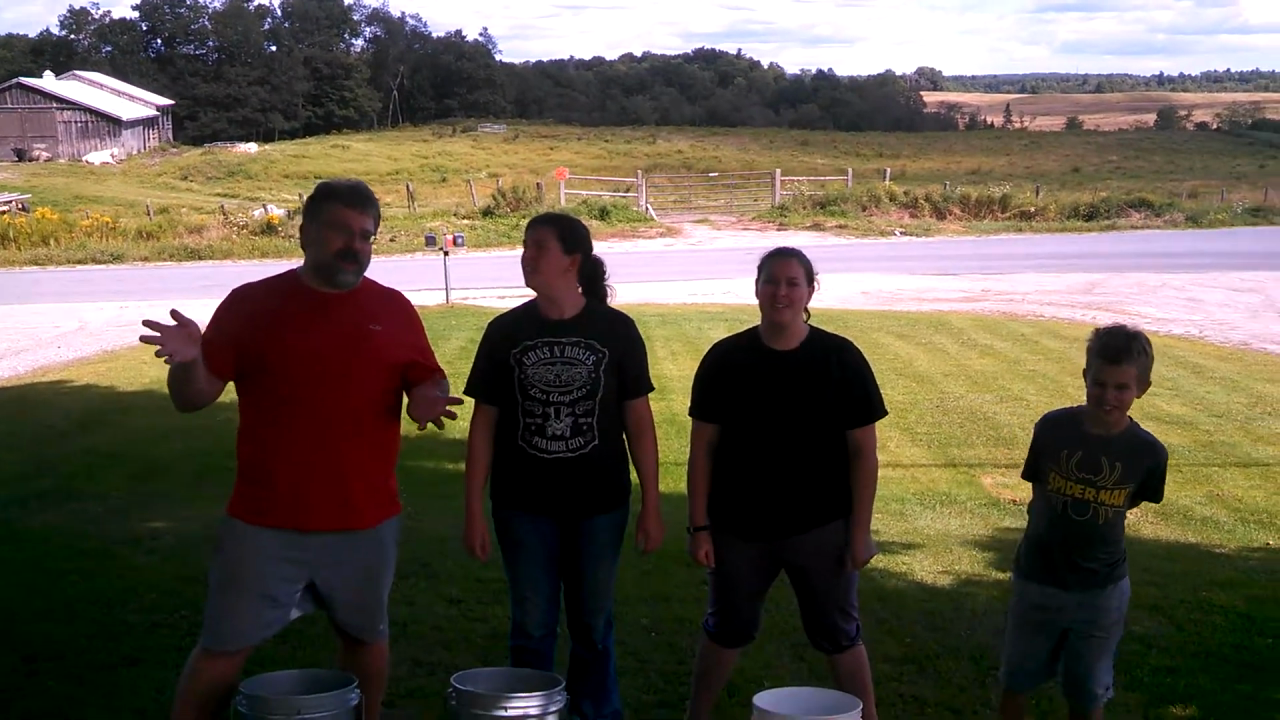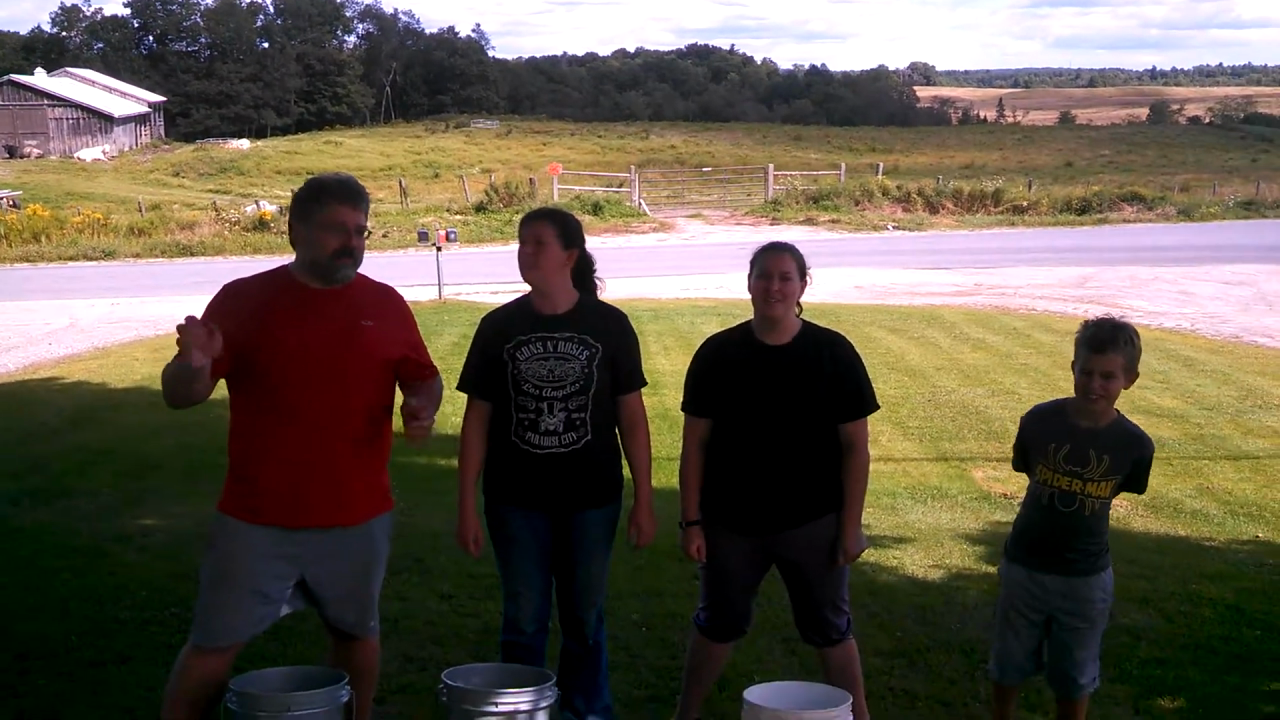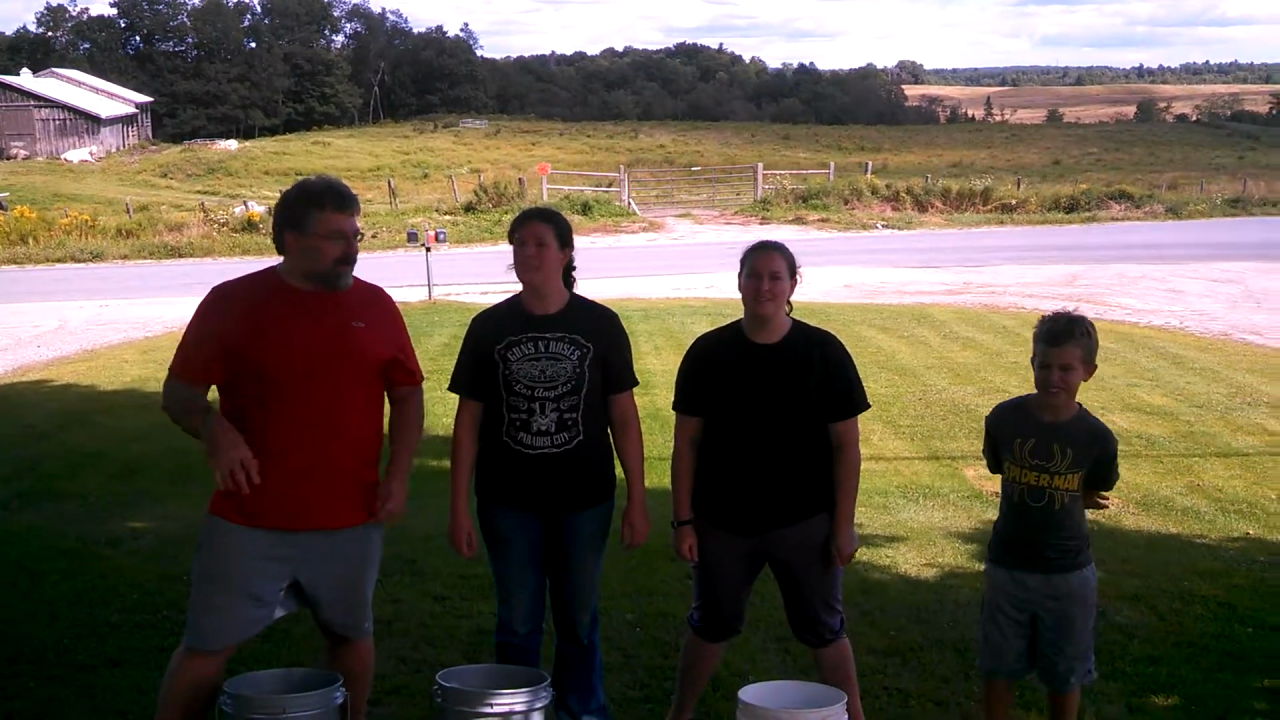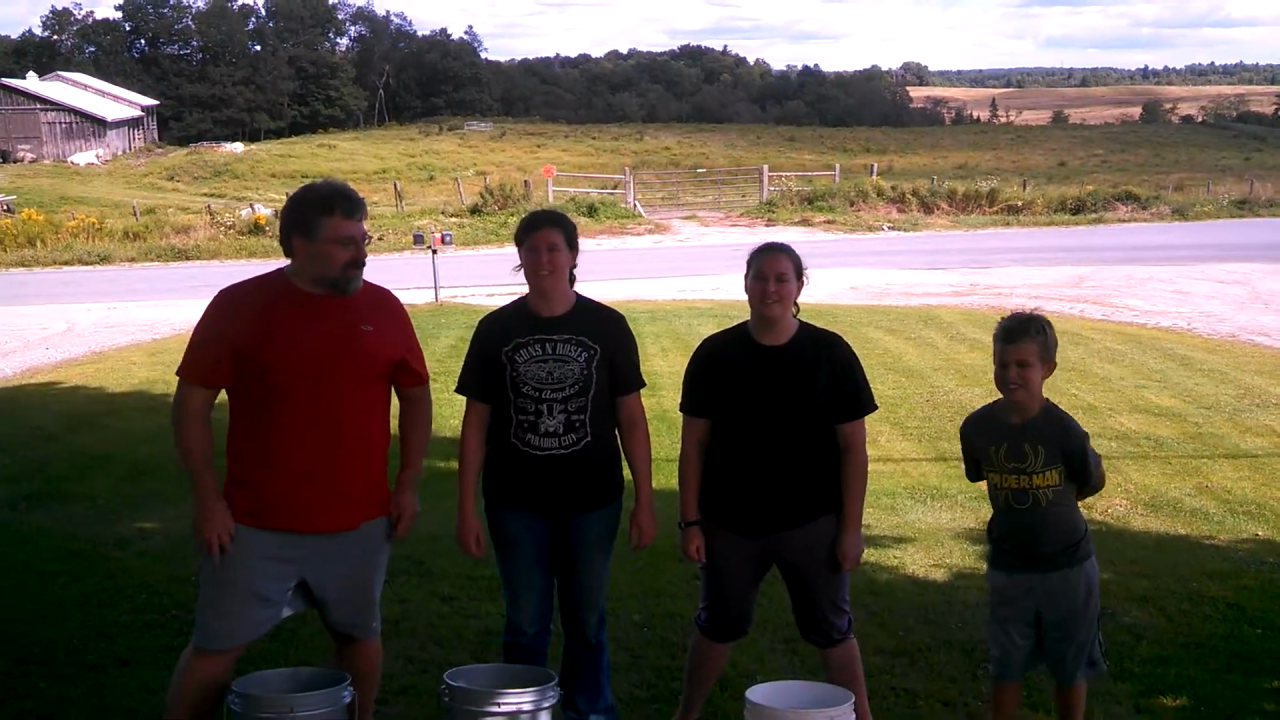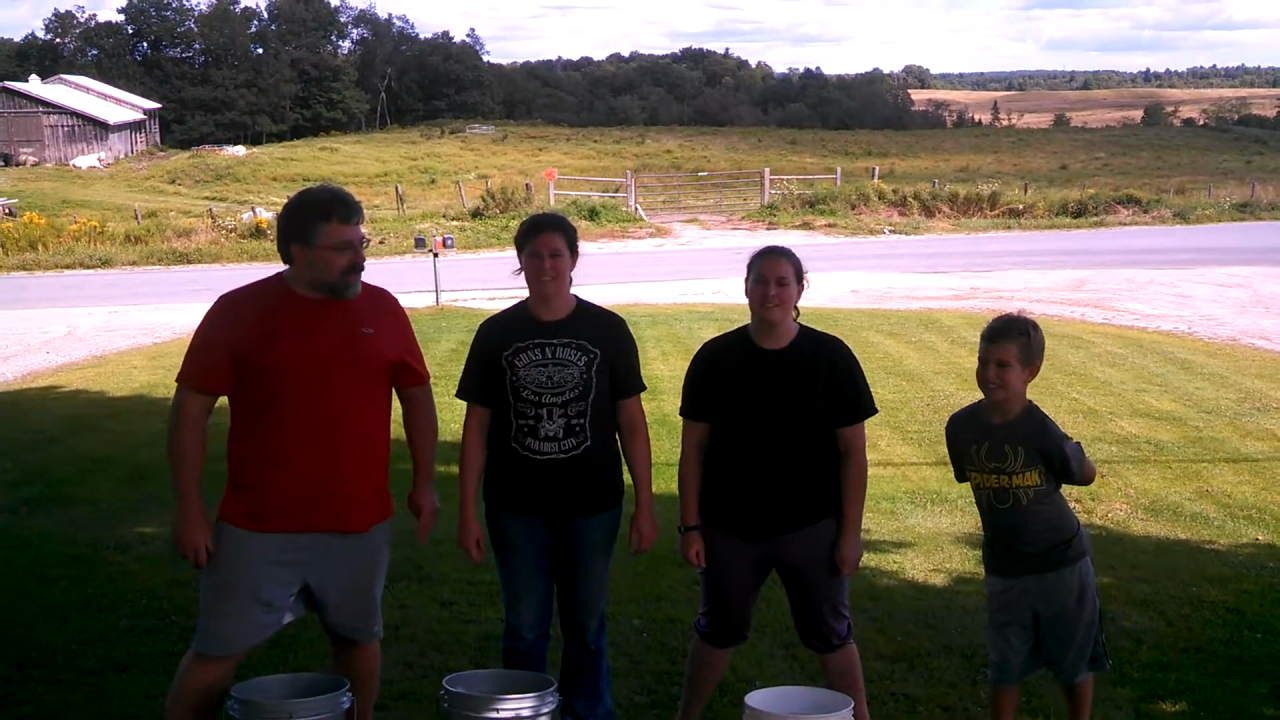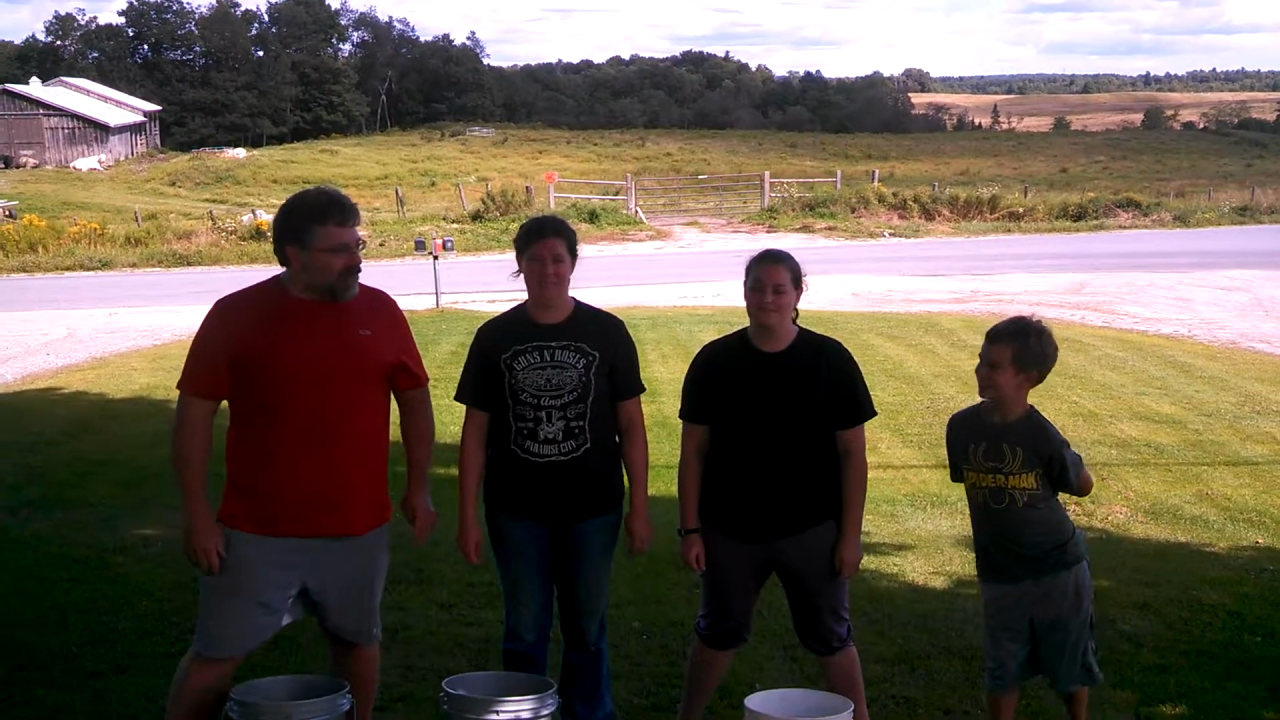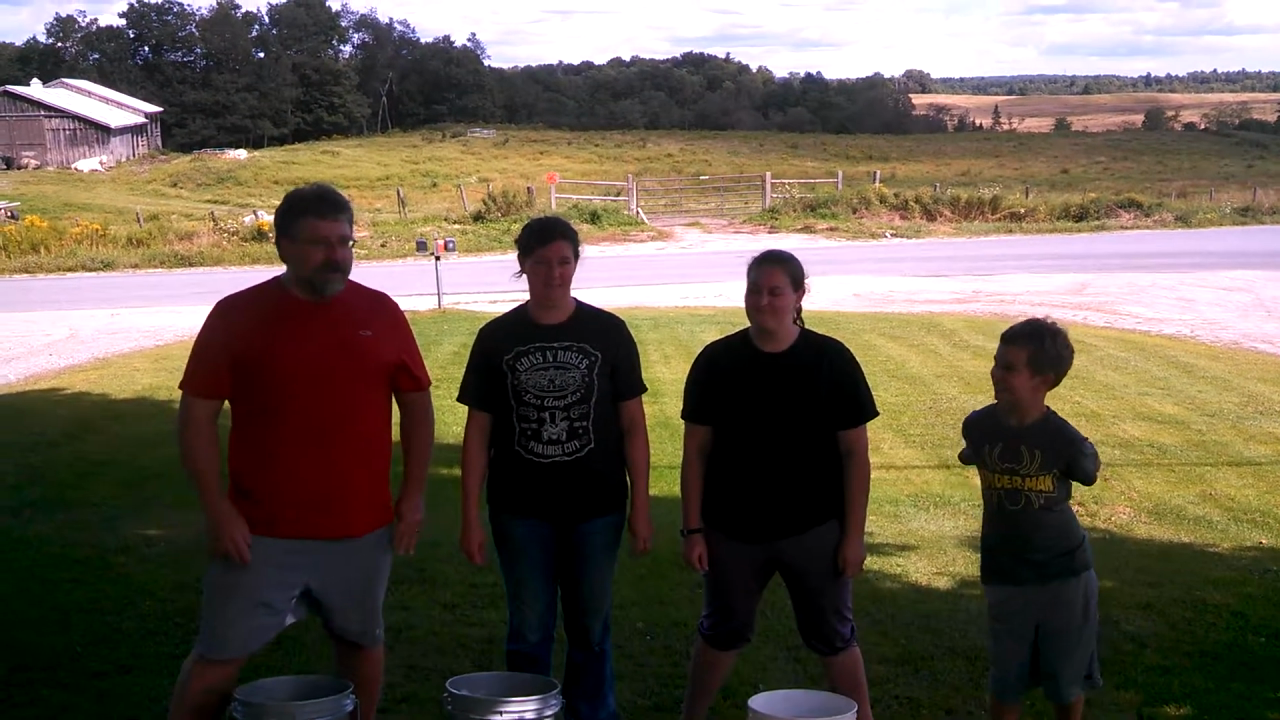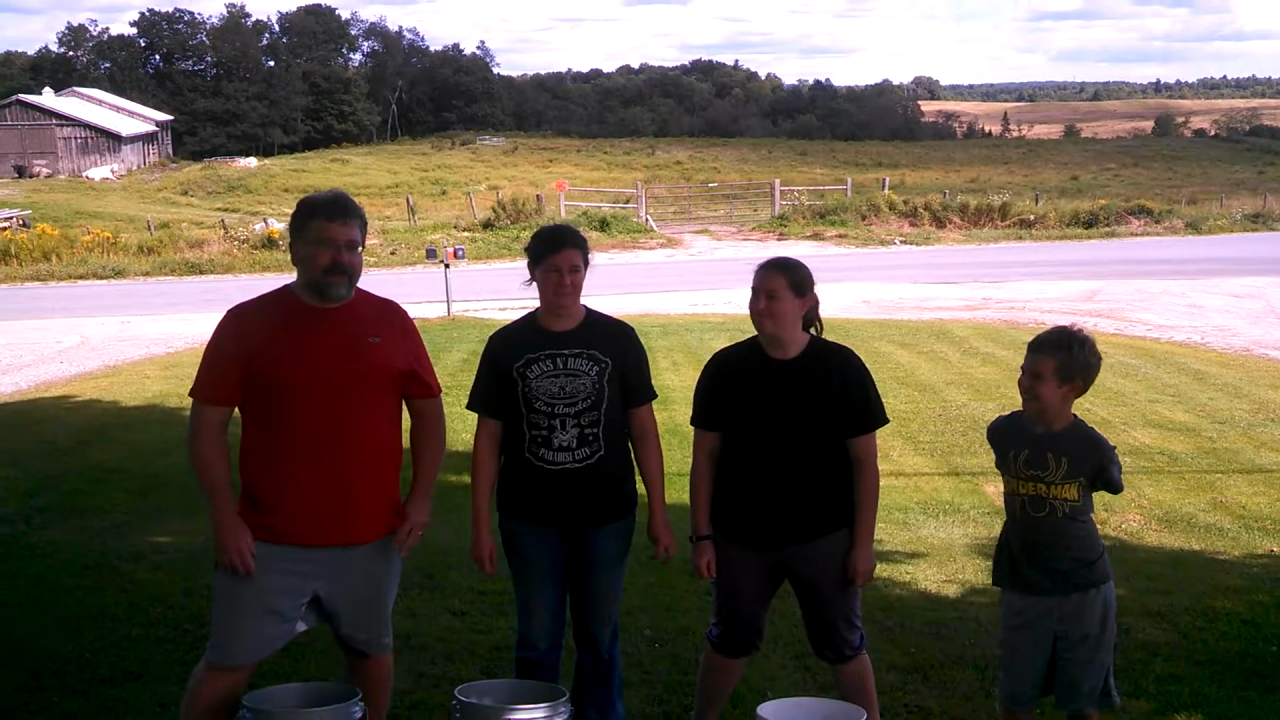
dt=0.2s
person 1, frame 1
left shoulder: (393, 309)
right shoulder: (250, 303)
left elbow: (432, 382)
right elbow: (191, 397)
left wrist: (427, 398)
right wrist: (188, 363)
left hip: (366, 521)
right hip: (265, 522)
left knee: (366, 636)
right knee: (223, 646)
person 1, frame 2
left shoulder: (384, 304)
right shoulder: (241, 299)
left elbow: (425, 379)
right elbow: (177, 390)
left wrist: (422, 406)
right wrist: (196, 367)
left hip: (358, 516)
right hip: (256, 518)
left knee: (356, 631)
right knee: (213, 642)
person 1, frame 3
left shoulder: (375, 305)
right shoulder: (230, 302)
left elbow: (408, 393)
right elbow: (178, 393)
left wrist: (398, 472)
right wrist: (217, 432)
left hip: (349, 519)
right hip: (249, 521)
left knee: (350, 633)
right knee: (207, 645)
person 1, frame 4
left shoulder: (382, 307)
right shoulder: (237, 305)
left elbow: (415, 395)
right elbow: (192, 401)
left wrist: (407, 484)
right wrist: (207, 497)
left hip: (358, 520)
right hip: (257, 522)
left knee: (358, 632)
right knee: (215, 645)
person 1, frame 5
left shoulder: (381, 309)
right shoulder: (236, 312)
left elbow: (417, 394)
right elbow: (190, 408)
left wrist: (423, 481)
right wrist: (189, 508)
left hip: (359, 523)
right hip: (258, 527)
left knee: (357, 636)
right knee: (216, 651)
person 1, frame 6
left shoulder: (379, 311)
right shoulder: (234, 315)
left elbow: (414, 398)
right elbow: (194, 415)
left wrist: (419, 485)
right wrist: (198, 514)
left hip: (358, 526)
right hip: (257, 531)
left knee: (357, 638)
right knee: (216, 653)
person 1, frame 7
left shoulder: (380, 312)
right shoulder: (236, 315)
left elbow: (416, 401)
right elbow: (197, 415)
left wrist: (414, 492)
right wrist: (219, 510)
left hip: (360, 528)
right hip: (261, 531)
left knee: (361, 640)
right knee: (219, 654)
person 1, frame 8
left shoulder: (390, 321)
right shoulder: (246, 323)
left elbow: (427, 408)
right elbow: (208, 424)
left wrist: (420, 496)
right wrist: (226, 518)
left hip: (369, 535)
right hip: (270, 539)
left knee: (369, 648)
right knee: (228, 662)
person 2, frame 1
left shoulder: (616, 330)
right shoulder: (504, 332)
left elbow: (638, 420)
right elbow: (484, 423)
left wrist: (651, 505)
right wrist: (473, 509)
left hip: (599, 504)
right hip: (524, 506)
left knee: (592, 625)
right knee: (532, 626)
person 2, frame 2
left shoulder: (609, 324)
right shoulder: (498, 326)
left elbow: (631, 414)
right elbow: (478, 418)
left wrist: (644, 499)
right wrist: (466, 504)
left hip: (591, 498)
right hip: (516, 500)
left knee: (584, 619)
right knee: (524, 621)
person 2, frame 3
left shoulder: (600, 324)
right shoulder: (488, 327)
left elbow: (623, 415)
right elbow: (469, 419)
left wrist: (637, 499)
right wrist: (458, 506)
left hip: (584, 499)
right hip: (508, 501)
left knee: (578, 620)
right knee: (517, 622)
person 2, frame 4
left shoulder: (607, 326)
right shoulder: (495, 329)
left elbow: (630, 415)
right elbow: (476, 421)
left wrist: (644, 499)
right wrist: (466, 506)
left hip: (592, 499)
right hip: (516, 502)
left knee: (586, 619)
right knee: (525, 622)
person 2, frame 5
left shoulder: (607, 330)
right shoulder: (495, 334)
left elbow: (631, 421)
right elbow: (477, 426)
left wrist: (644, 505)
right wrist: (467, 512)
left hip: (592, 505)
right hip: (516, 507)
left knee: (585, 625)
right knee: (525, 628)
person 2, frame 6
left shoulder: (607, 332)
right shoulder: (494, 337)
left elbow: (630, 422)
right elbow: (476, 430)
left wrist: (639, 505)
right wrist: (467, 515)
left hip: (593, 508)
right hip: (517, 510)
left knee: (586, 628)
right knee: (525, 630)
person 2, frame 7
left shoulder: (608, 332)
right shoulder: (496, 337)
left elbow: (632, 421)
right elbow: (479, 430)
left wrist: (640, 505)
right wrist: (470, 516)
left hip: (596, 508)
right hip: (521, 511)
left knee: (590, 628)
right knee: (529, 630)
person 2, frame 8
left shoulder: (618, 340)
right shoulder: (506, 345)
left elbow: (643, 428)
right elbow: (489, 437)
left wrist: (658, 512)
right wrist: (481, 524)
left hip: (605, 516)
right hip: (530, 518)
left knee: (598, 636)
right knee: (538, 639)
person 3, frame 1
left shoulder: (841, 358)
right shoulder: (724, 359)
left elbow: (863, 451)
right elbow: (703, 448)
left wrist: (859, 531)
right wrist: (699, 526)
left hip: (821, 527)
right hip: (739, 527)
left knee: (840, 635)
right knee: (725, 631)
person 3, frame 2
left shoulder: (833, 352)
right shoulder: (717, 353)
left elbow: (854, 445)
right elbow: (696, 442)
left wrist: (850, 524)
right wrist: (692, 520)
left hip: (813, 520)
right hip: (731, 521)
left knee: (830, 629)
right knee: (716, 625)
person 3, frame 3
left shoulder: (824, 352)
right shoulder: (708, 352)
left elbow: (846, 444)
right elbow: (687, 442)
left wrist: (843, 524)
right wrist: (683, 519)
left hip: (805, 520)
right hip: (723, 521)
left knee: (824, 629)
right knee: (710, 625)
person 3, frame 4
left shoulder: (831, 353)
right shoulder: (715, 354)
left elbow: (852, 446)
right elbow: (694, 443)
left wrist: (851, 526)
right wrist: (691, 520)
left hip: (812, 521)
right hip: (730, 522)
left knee: (831, 629)
right knee: (717, 625)
person 3, frame 5
left shoulder: (831, 357)
right shoulder: (715, 358)
left elbow: (852, 451)
right elbow: (694, 448)
left wrist: (850, 531)
right wrist: (691, 525)
left hip: (812, 526)
right hip: (730, 527)
left knee: (830, 634)
right knee: (717, 630)
person 3, frame 6
left shoulder: (830, 360)
right shoulder: (714, 361)
left elbow: (852, 453)
right elbow: (694, 450)
left wrist: (850, 534)
right wrist: (690, 528)
left hip: (812, 529)
right hip: (730, 530)
left knee: (830, 637)
right knee: (718, 632)
person 3, frame 7
left shoulder: (832, 360)
right shoulder: (716, 361)
left elbow: (854, 452)
right elbow: (697, 450)
left wrist: (854, 533)
right wrist: (693, 528)
left hip: (815, 529)
right hip: (733, 530)
left knee: (834, 637)
right knee: (721, 632)
person 3, frame 8
left shoulder: (842, 367)
right shoulder: (726, 368)
left elbow: (864, 461)
right elbow: (705, 457)
left wrist: (863, 542)
right wrist: (702, 535)
left hip: (824, 537)
right hip: (742, 538)
left knee: (843, 645)
right knee: (730, 641)
person 4, frame 1
left shoulder: (1148, 452)
right shoulder: (1051, 427)
left elbow: (1131, 502)
left wrist: (1090, 519)
right wrist: (1055, 522)
left hip: (1102, 587)
right hip: (1037, 576)
left knee: (1088, 685)
right knee: (1018, 673)
person 4, frame 2
left shoulder: (1134, 444)
right shoulder: (1039, 420)
left elbow: (1118, 492)
left wrist: (1080, 513)
right wrist: (1055, 511)
left hip: (1086, 575)
right hip: (1024, 565)
left knee: (1074, 674)
right knee: (1008, 664)
person 4, frame 3
left shoulder: (1096, 437)
right shoulder: (1003, 418)
left elbow: (1096, 492)
left wrist: (1062, 516)
right wrist: (1040, 509)
left hip: (1067, 570)
right hip: (1007, 563)
left knee: (1064, 669)
right knee: (999, 662)
person 4, frame 4
left shoulder: (1063, 430)
right shoulder: (976, 427)
left elbow: (1093, 482)
left wrist: (1053, 500)
right wrist: (1019, 508)
left hip: (1067, 564)
right hip: (1008, 565)
left knee: (1072, 663)
right knee: (1007, 662)
person 4, frame 5
left shoulder: (1042, 432)
right shoulder: (961, 426)
left elbow: (1085, 475)
left hip: (1062, 562)
right hip: (1005, 567)
left knee: (1075, 660)
right knee: (1005, 664)
person 4, frame 6
left shoulder: (1043, 437)
right shoulder: (961, 426)
left elbow: (1083, 486)
left wrist: (1039, 487)
right wrist: (1013, 487)
left hip: (1059, 568)
right hip: (999, 571)
left knee: (1068, 669)
right knee: (1002, 670)
person 4, frame 7
left shoulder: (1064, 439)
right shoulder: (977, 426)
left elbow: (1091, 474)
left hip: (1065, 574)
right hip: (1005, 575)
left knee: (1066, 676)
right knee: (1006, 676)
person 4, frame 8
left shoulder: (1092, 447)
right shoulder: (1002, 432)
left elbow: (1113, 484)
left hip: (1084, 587)
right hip: (1022, 586)
right knee: (1017, 686)
